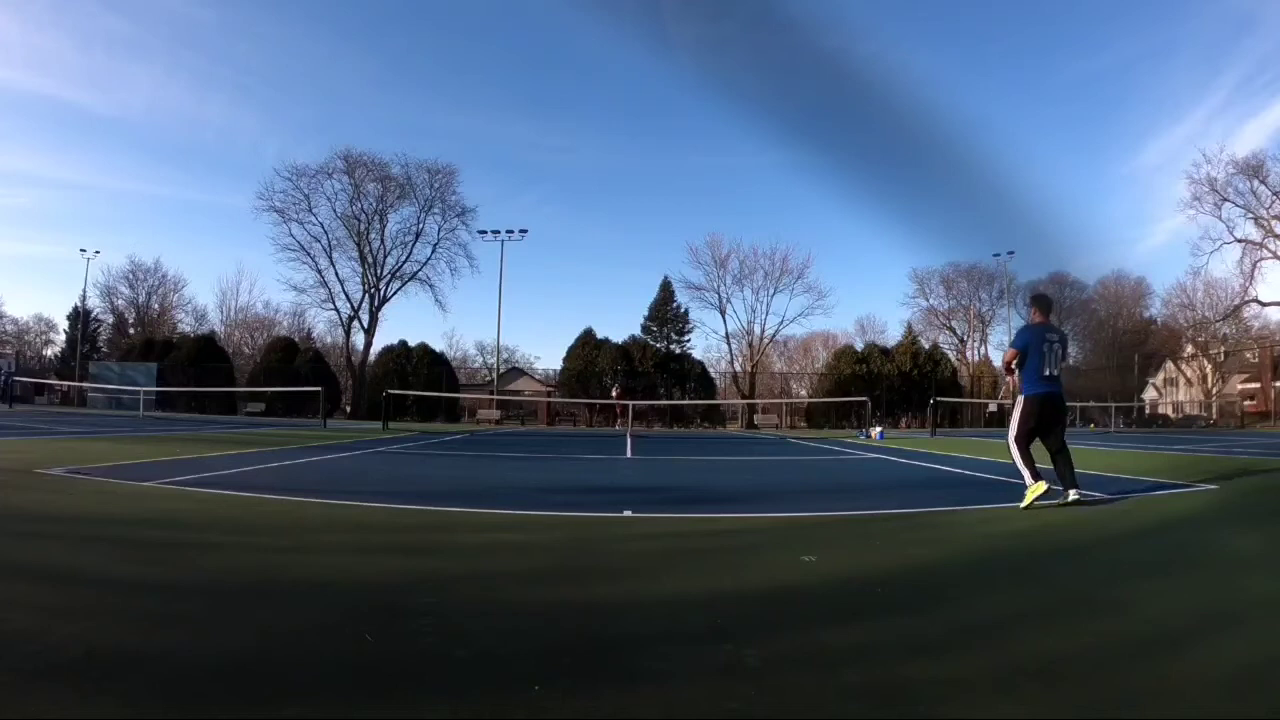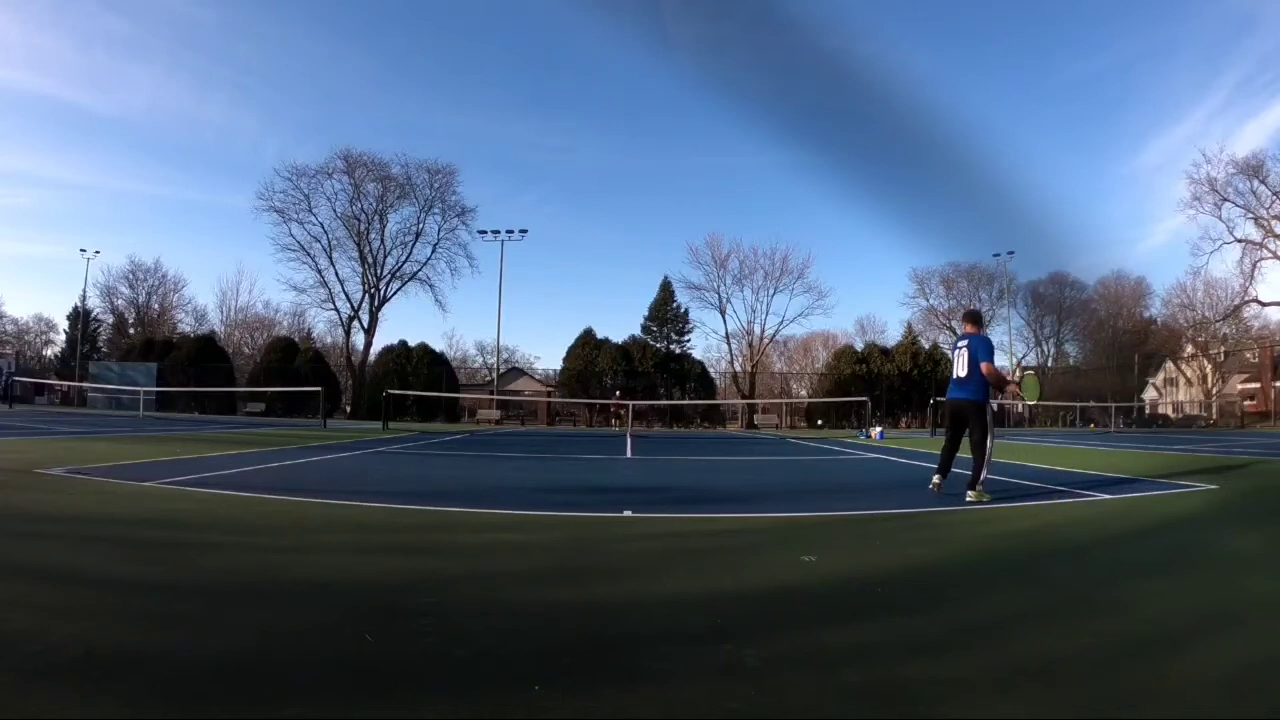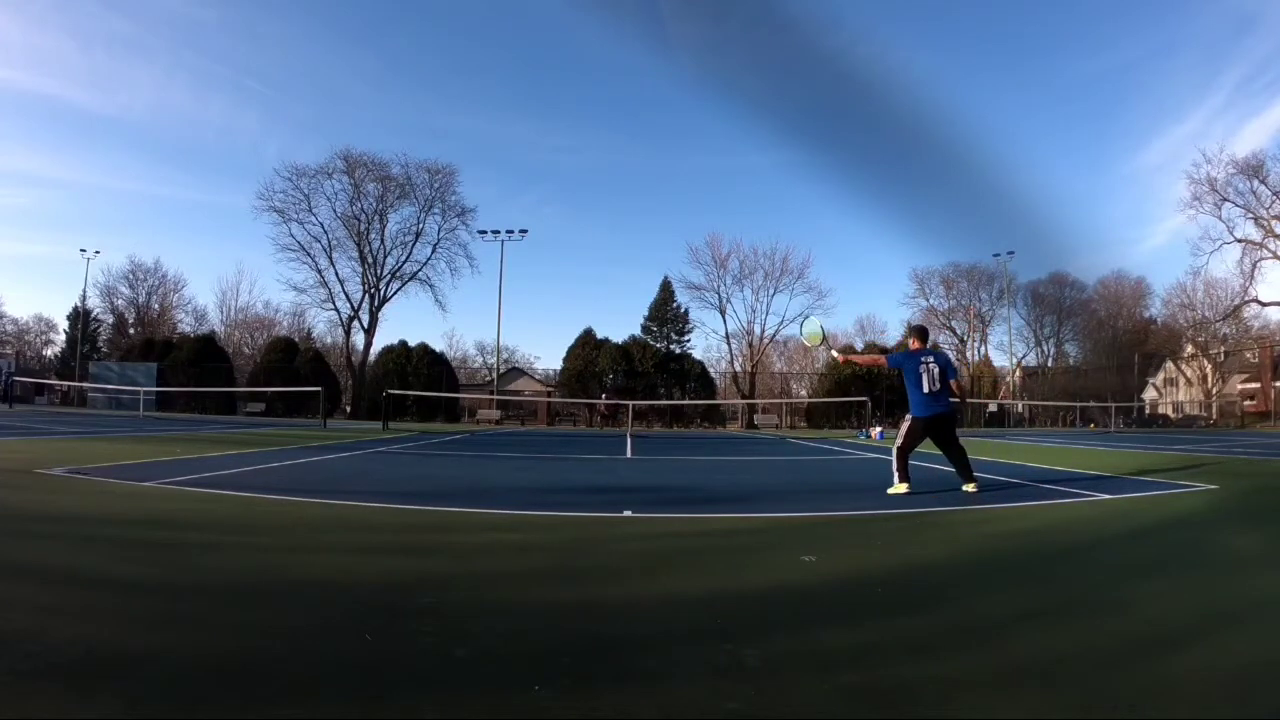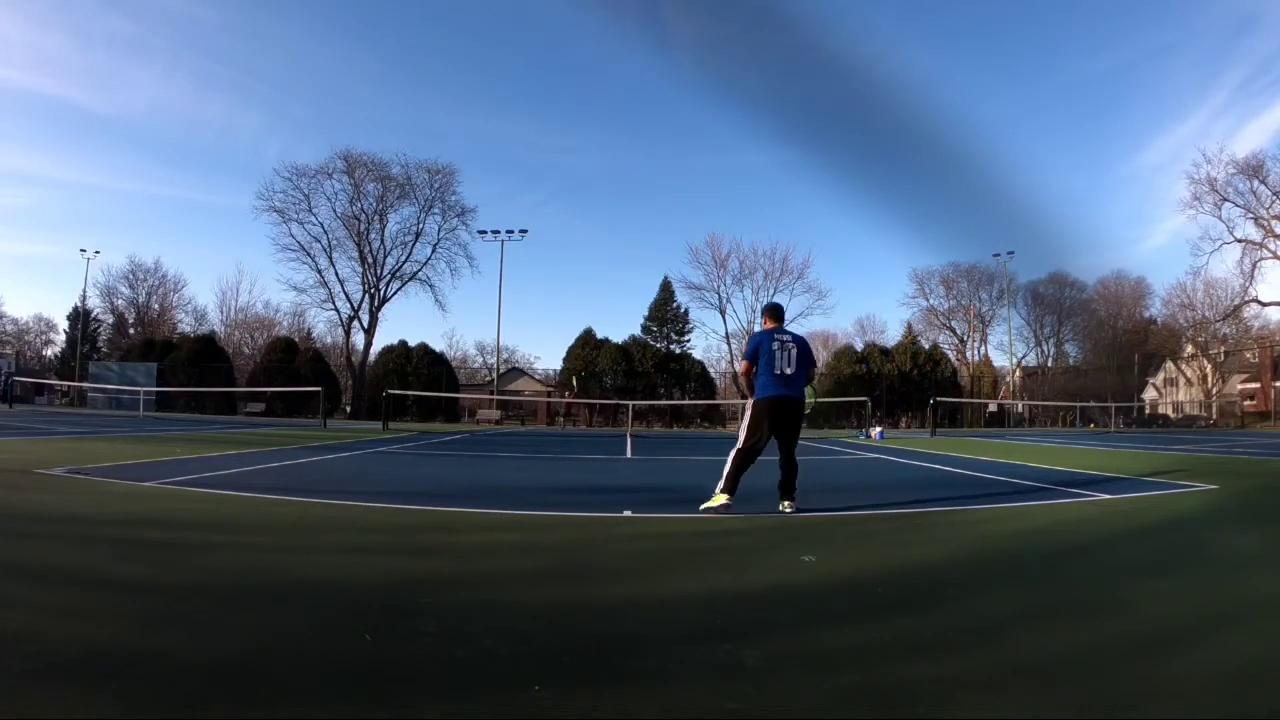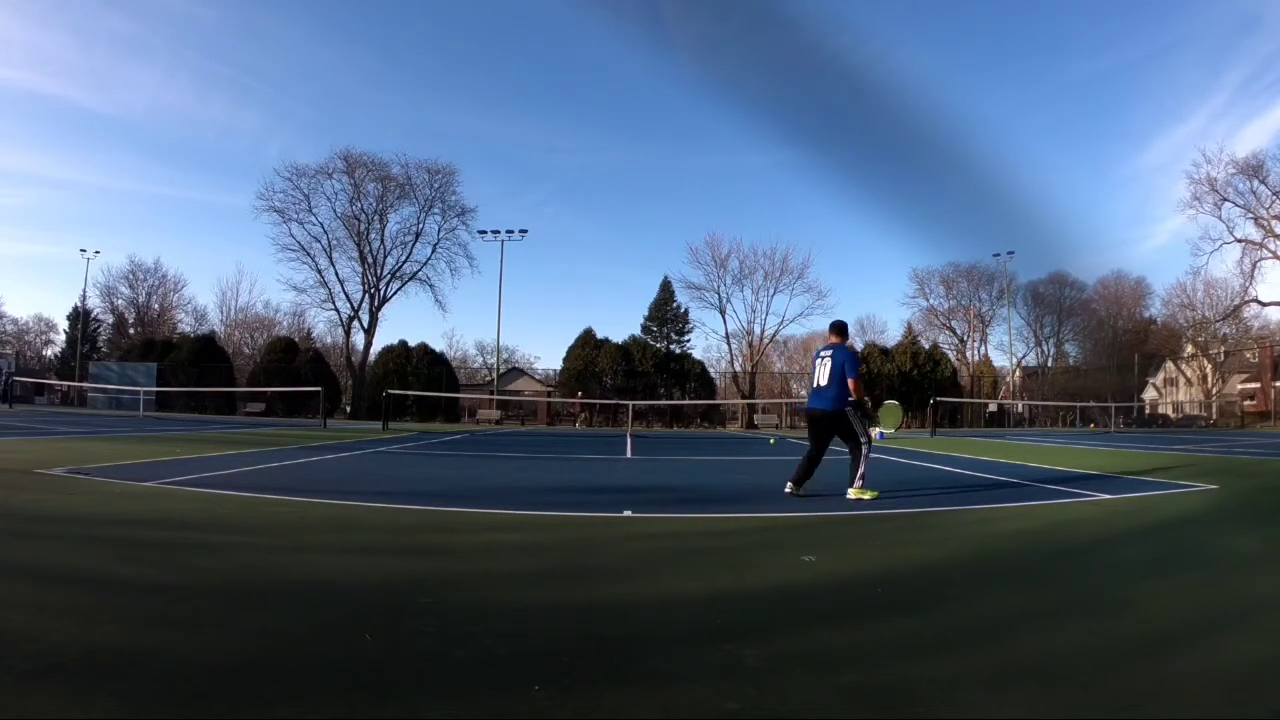
dt=1s
person 1, frame 1
left shoulder: (1028, 331)
right shoulder: (1061, 335)
left elbow: (1009, 357)
left wrist: (1008, 369)
left hip: (1032, 396)
right hip: (1055, 396)
left knee: (1017, 441)
right knee: (1057, 445)
left ankle: (1035, 483)
right ankle: (1071, 489)
person 1, frame 2
left shoulder: (958, 343)
right shoulder: (983, 341)
right elbow: (987, 370)
left wrist: (999, 385)
right wrist: (1008, 384)
left hip: (953, 399)
right hip: (976, 401)
left knee: (951, 442)
right knee: (981, 446)
left ankle: (939, 475)
right ankle: (974, 489)
person 1, frame 3
left shoulder: (906, 357)
right shoulder: (942, 358)
left elbow: (876, 360)
right elbow: (955, 384)
left wrist: (848, 358)
right wrist: (963, 398)
left hip: (920, 416)
right hip: (945, 414)
left knee: (901, 449)
right knee: (953, 448)
left ankle: (902, 483)
right ankle: (970, 481)
person 1, frame 4
left shoulder: (758, 338)
right shoulder: (801, 341)
left elbow: (745, 371)
right elbow: (810, 375)
left wrist: (752, 393)
left hip: (766, 400)
right hip: (795, 403)
left knee: (744, 450)
right knee: (787, 454)
left ankle: (723, 496)
right ankle: (788, 500)
person 1, frame 5
left shoulder: (819, 354)
right shoulder: (849, 354)
right elbow: (853, 386)
right wrist: (864, 405)
left hip: (813, 408)
right hip: (837, 409)
left knee: (815, 449)
right knee: (861, 444)
left ankle: (794, 484)
right ankle: (856, 488)
